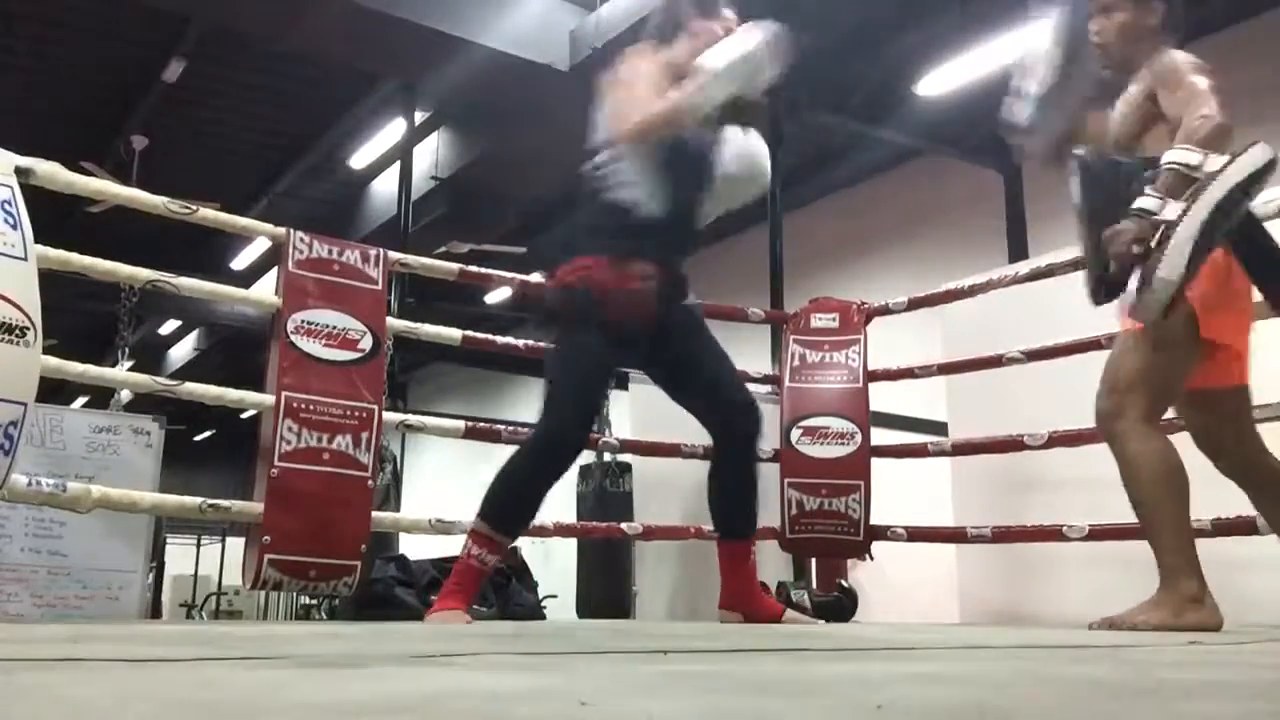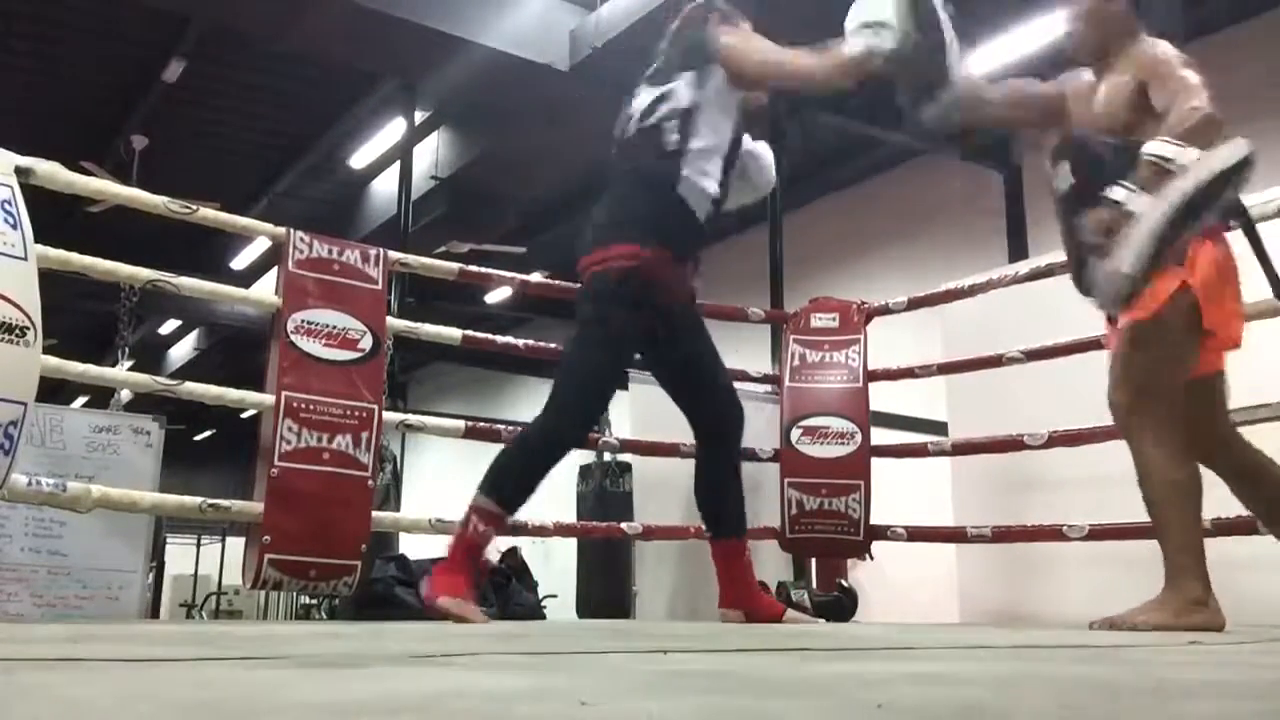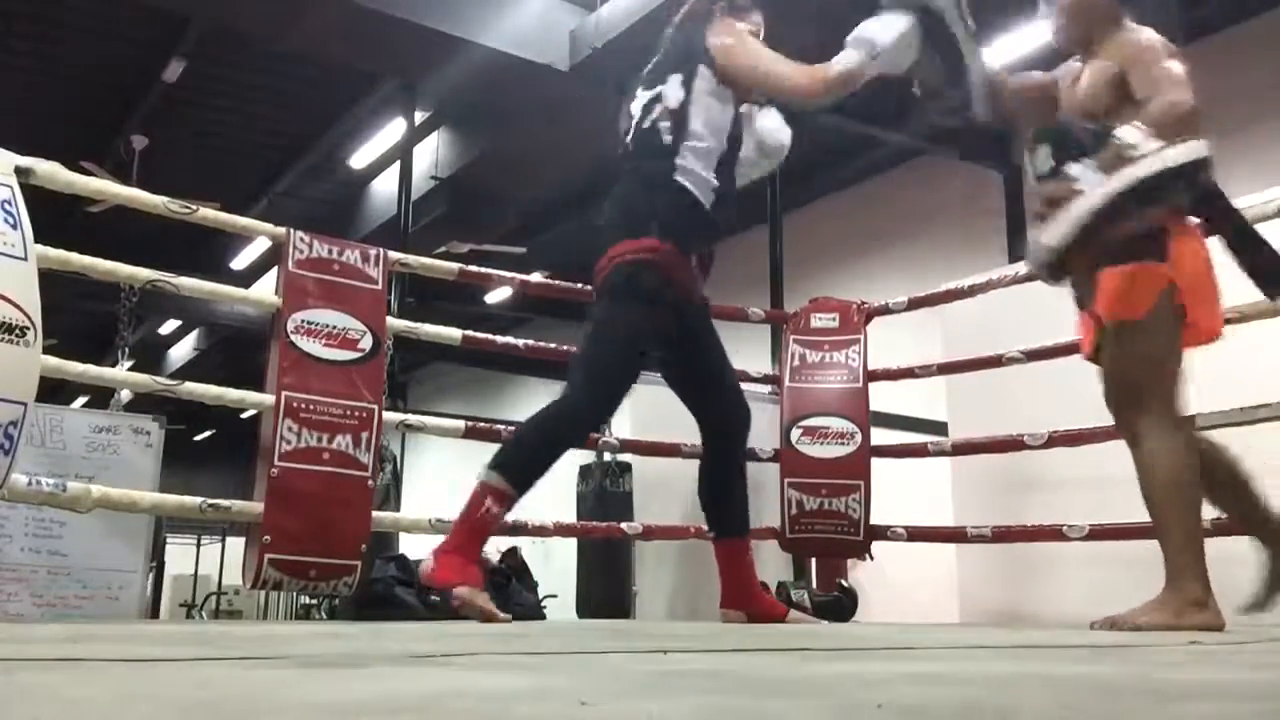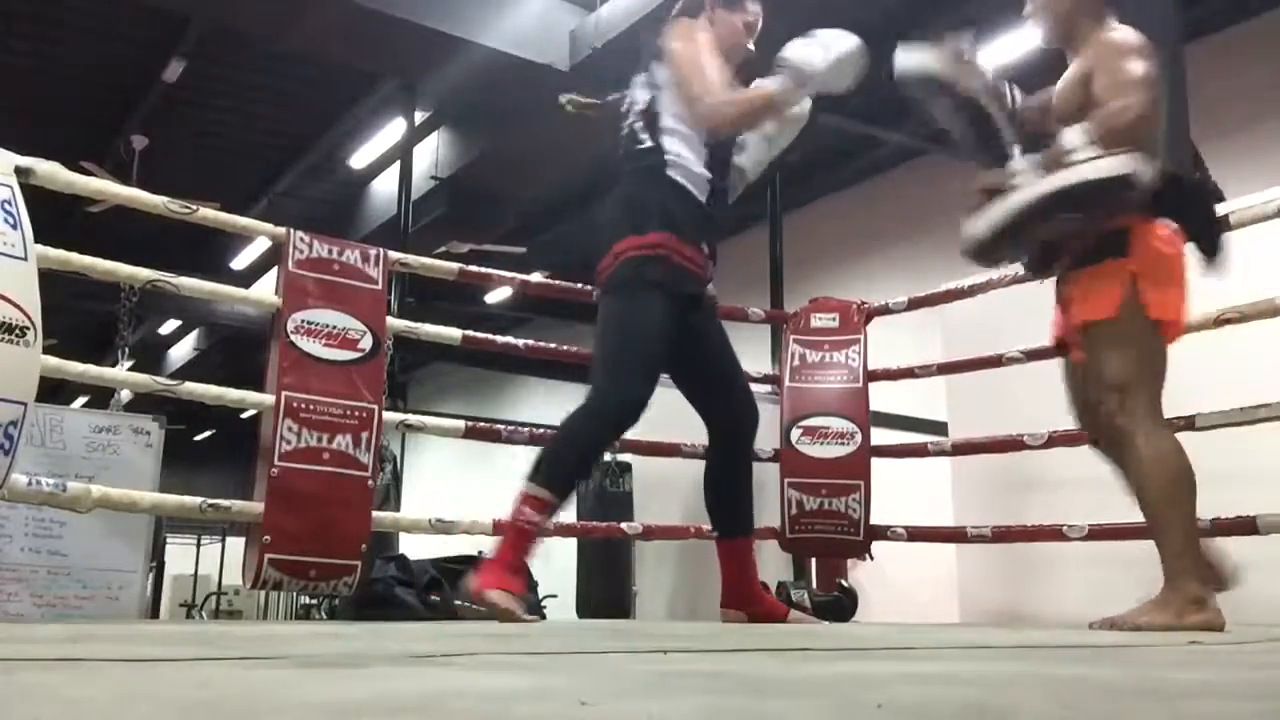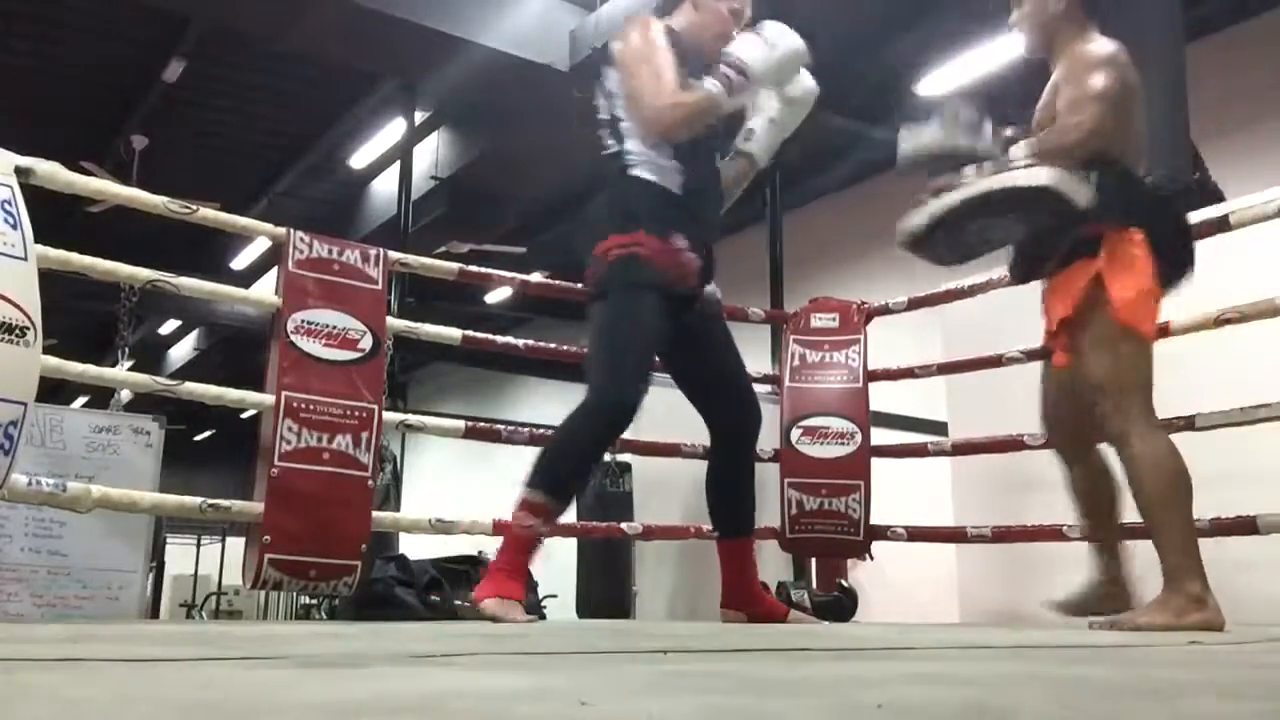
dt=0.1s
person 1, frame 1
left shoulder: (1173, 69)
right shoulder: (1127, 103)
left elbow: (1209, 127)
left wrist: (1151, 214)
left hip: (1189, 278)
right hip: (1174, 283)
left knee: (1123, 411)
left ankle: (1183, 593)
person 1, frame 2
left shoulder: (1156, 58)
right shoulder: (1081, 88)
left elbow: (1201, 118)
right elbow: (988, 105)
left wrist: (1133, 201)
left hip: (1174, 265)
left knee: (1141, 414)
right knee: (1206, 436)
left ankle: (1188, 593)
person 1, frame 3
right shoulder: (1073, 76)
left elbow: (1177, 108)
right elbow: (1006, 94)
left wrist: (1091, 183)
left hip: (1143, 254)
right hip: (1104, 266)
left knee: (1142, 412)
right knee: (1141, 416)
left ankle: (1187, 594)
person 1, frame 4
right shoulder: (1082, 68)
left elbow: (1130, 114)
right elbow: (1032, 117)
left wrist: (1044, 168)
left hip: (1122, 249)
right hip: (1091, 259)
left knee: (1130, 414)
right knee: (1100, 421)
left ankle: (1187, 593)
right ankle: (1199, 562)
person 1, frame 5
left shoulder: (1095, 56)
right shoulder: (1071, 74)
left elbow: (1078, 137)
left hip: (1103, 256)
right hip: (1079, 267)
left knee: (1123, 415)
right knee: (1066, 429)
left ankle: (1187, 593)
right ankle: (1111, 578)
person 2, frame 1
left shoulder: (687, 124)
right shoulder: (647, 61)
right elbow: (636, 129)
left wrist: (723, 184)
right wrist: (712, 80)
left hip: (657, 292)
right hip: (603, 275)
left knee: (737, 418)
right knee: (562, 435)
left ankle: (743, 598)
right ankle: (453, 597)
person 2, frame 2
left shoulder: (675, 83)
right elbow: (817, 71)
left wrist: (729, 183)
left hip: (657, 269)
right hip: (636, 259)
left knee: (720, 418)
right knee: (570, 416)
left ankle: (741, 597)
right ankle: (456, 570)
person 2, frame 3
left shoulder: (674, 80)
right elbow: (806, 86)
left wrist: (742, 163)
right wrist: (871, 51)
left hip: (669, 266)
right hip: (650, 254)
left knee: (728, 419)
right knee: (585, 405)
left ankle: (743, 597)
right ankle: (457, 553)
person 2, frame 4
left shoulder: (686, 72)
right elbow: (722, 115)
left wrist: (765, 138)
right wrist: (799, 72)
left hip: (684, 259)
right hip: (653, 247)
left knee: (735, 416)
right knee: (621, 397)
left ankle: (744, 597)
right ankle: (501, 569)
person 2, frame 5
left shoulder: (697, 68)
left elbow: (712, 197)
right elbow: (666, 119)
left wrist: (765, 133)
right wrist: (740, 72)
left hip: (684, 266)
right hip: (639, 248)
left knee: (738, 414)
right knee: (612, 400)
left ankle: (744, 597)
right ankle: (502, 577)
